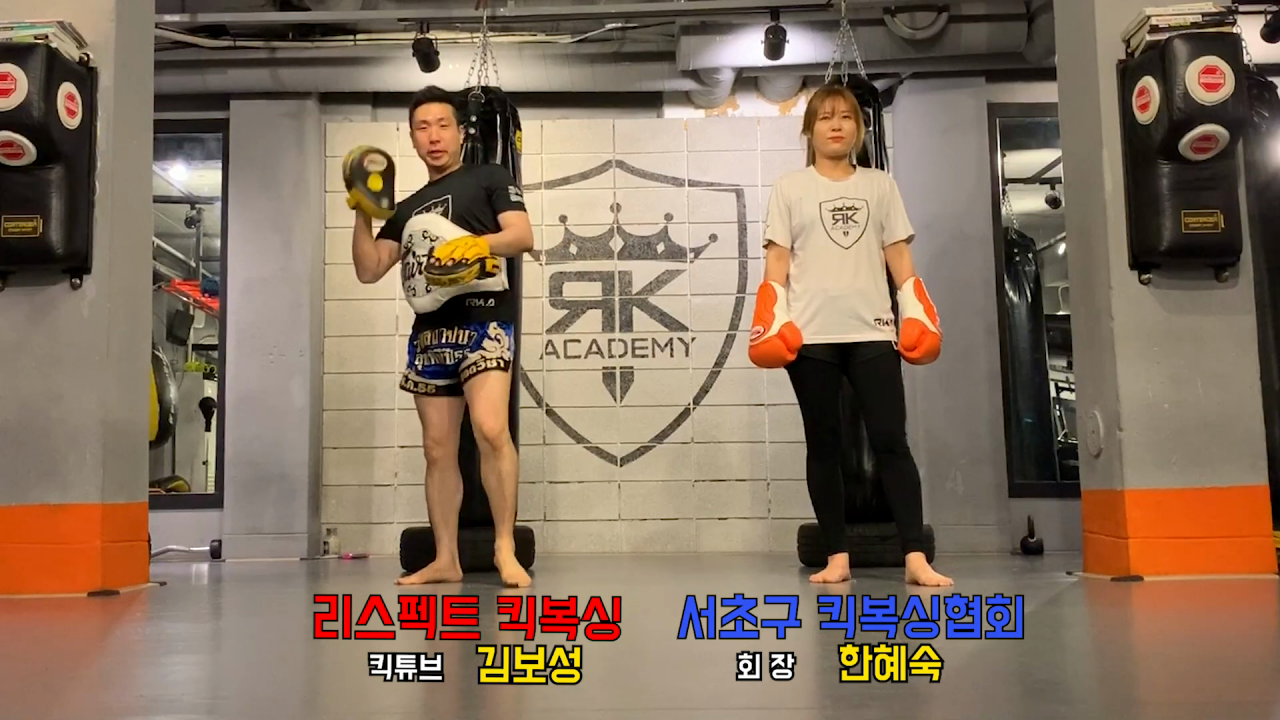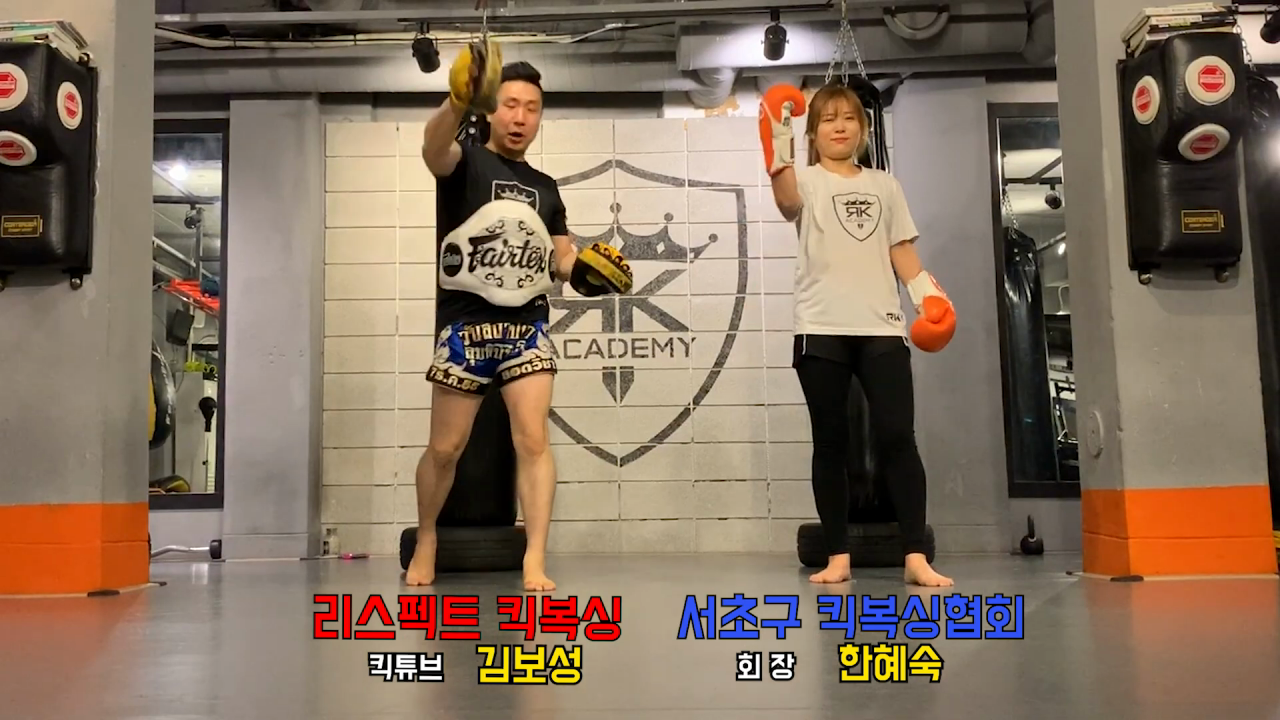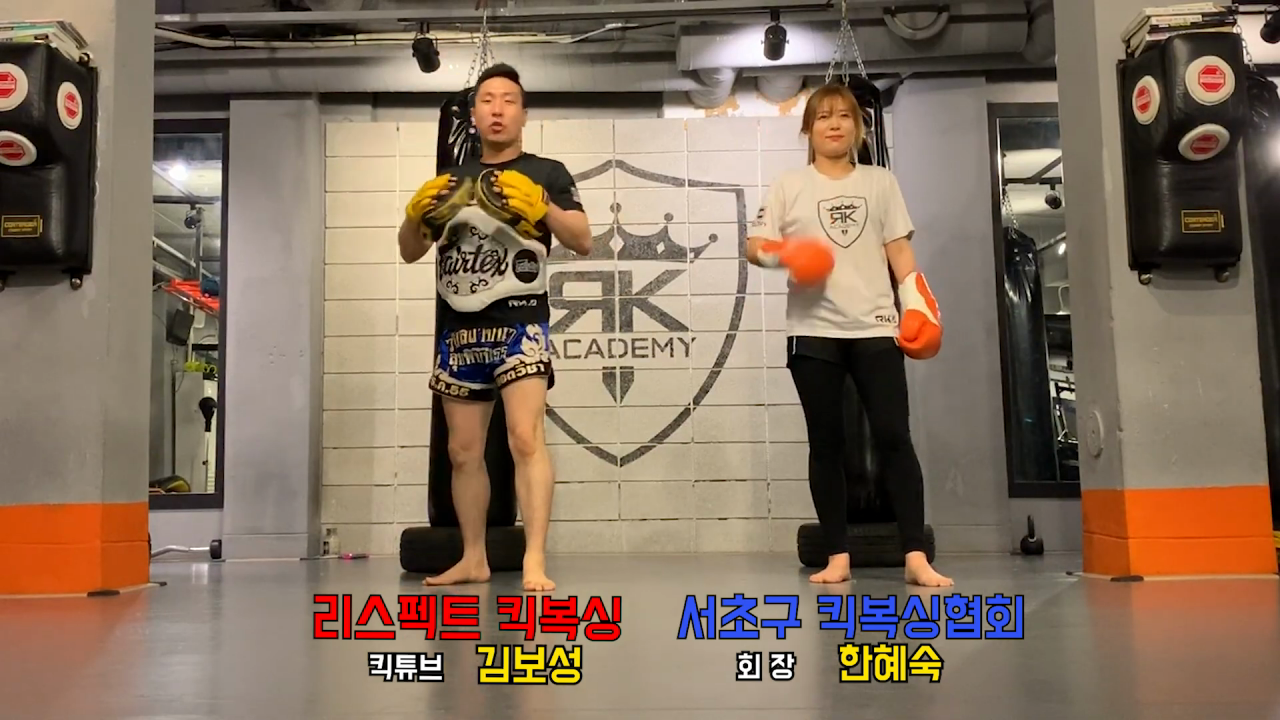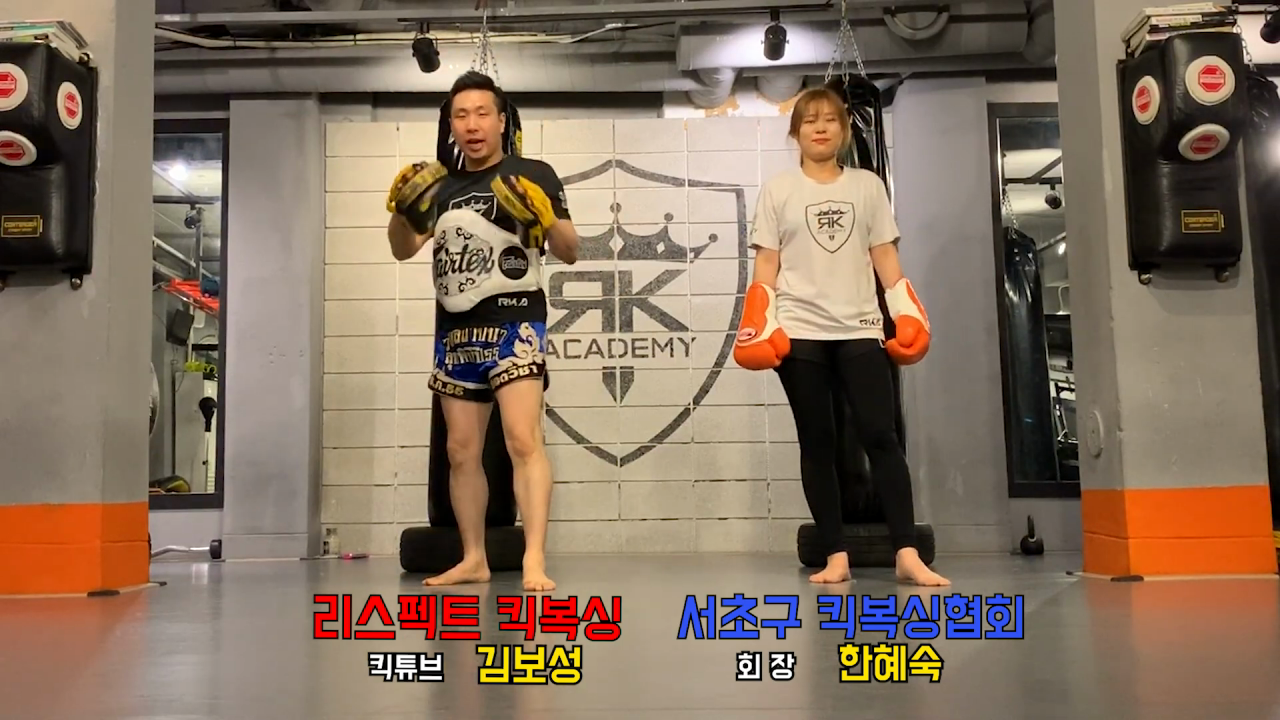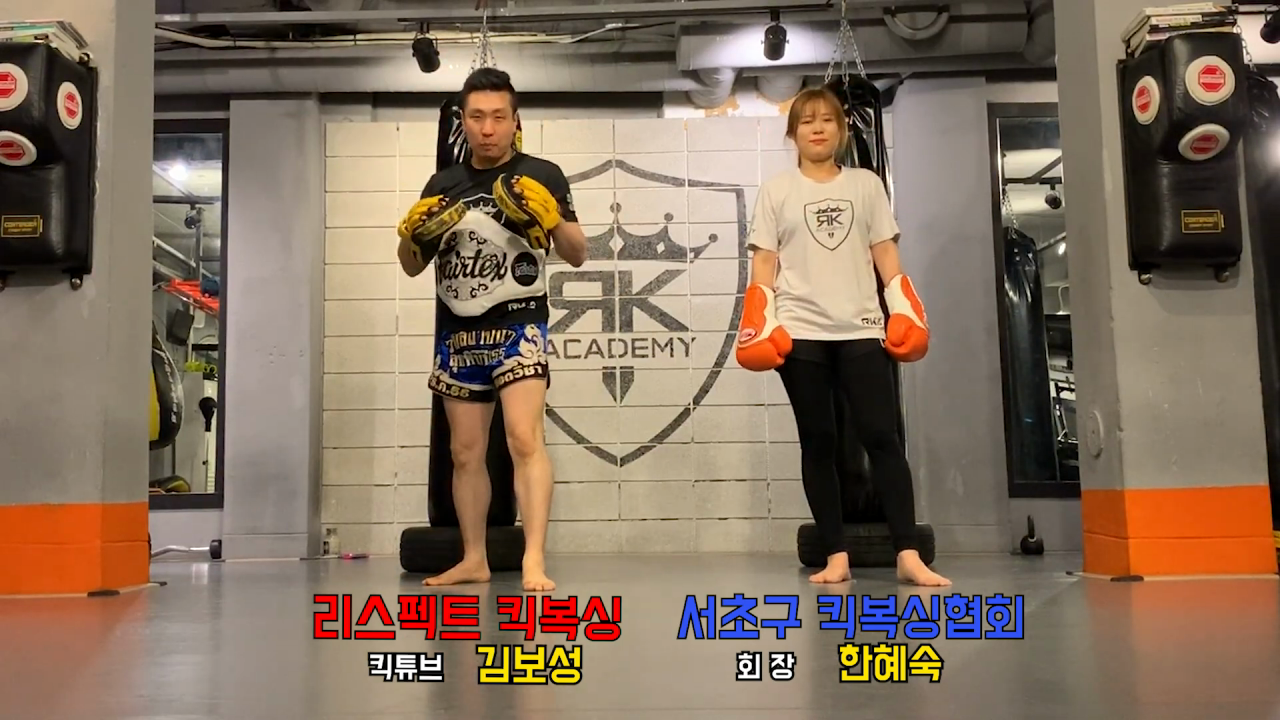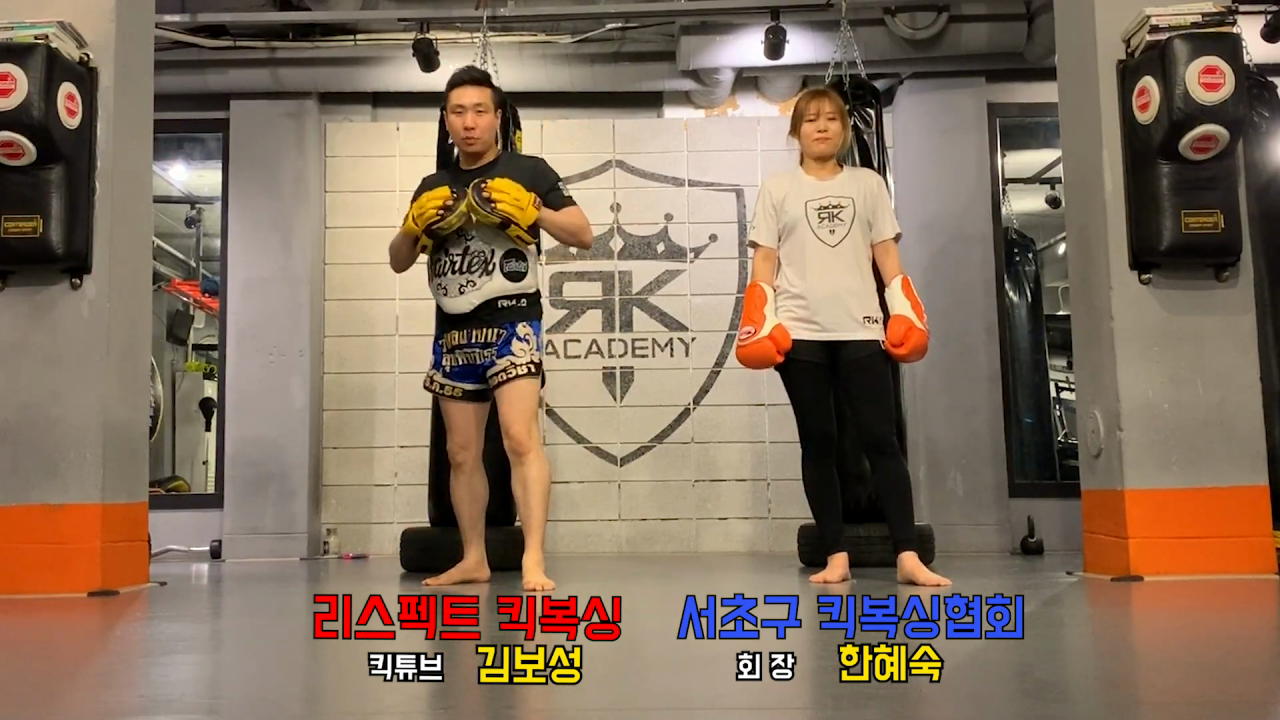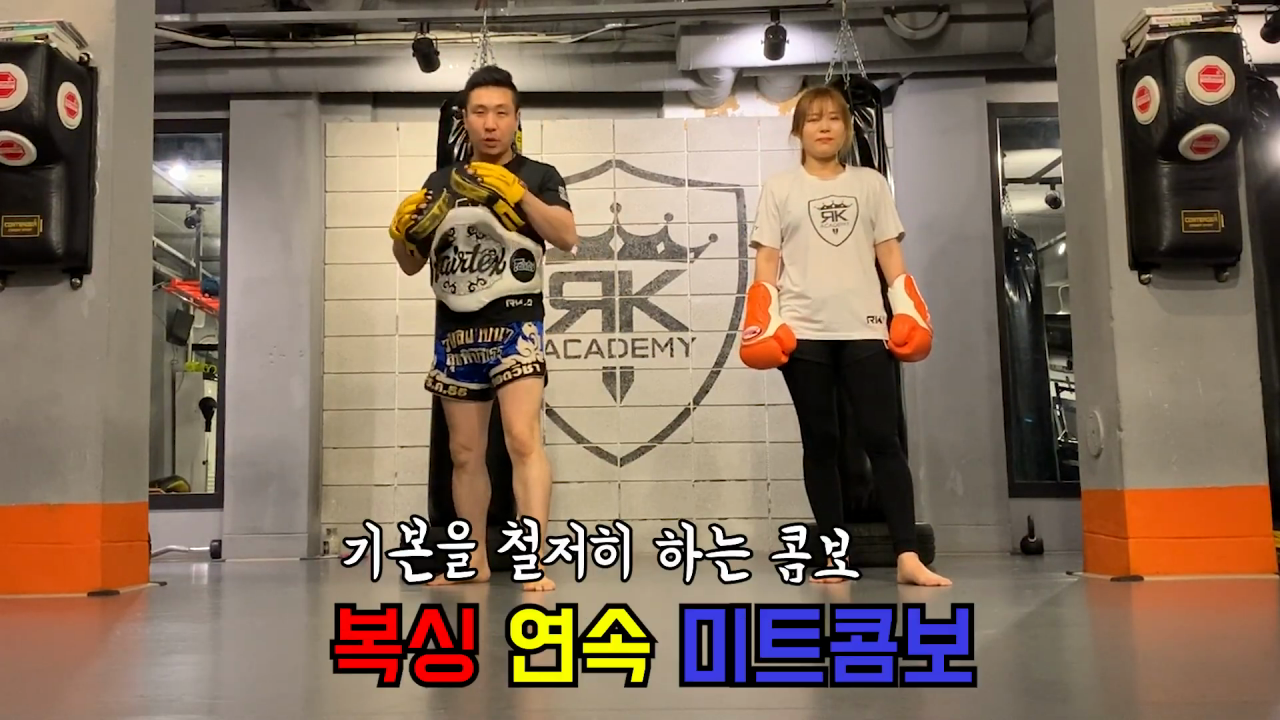
dt=0.7s
person 1, frame 1
left shoulder: (490, 178)
right shoulder: (410, 207)
left elbow: (522, 235)
right elbow: (368, 271)
left wrist: (478, 245)
right wrist: (361, 208)
left hip: (482, 322)
right hip: (429, 333)
left knee: (491, 431)
right knee: (438, 449)
left ankle: (505, 548)
right ankle: (446, 559)
person 1, frame 2
left shoulder: (542, 185)
right shoulder: (466, 159)
left elbow: (562, 260)
right elbow: (434, 150)
left wrist: (593, 266)
right wrist: (458, 101)
left hip: (529, 327)
right hip: (465, 324)
left knee: (532, 440)
right knee: (444, 448)
left ankle: (535, 562)
right ankle: (427, 539)
person 1, frame 3
left shoulder: (545, 172)
right shoulder: (454, 179)
left elbow: (582, 242)
right elbow: (410, 251)
left wrist: (538, 207)
right wrist: (418, 213)
left hip: (519, 325)
right hip: (459, 331)
left knee: (526, 439)
right knee: (463, 452)
left ankle: (535, 563)
right ankle: (473, 559)
person 1, frame 4
left shoulder: (532, 173)
right shoulder: (441, 187)
left elbow: (569, 251)
right elbow: (403, 248)
left wrist: (543, 216)
right wrist: (400, 205)
left hip: (513, 326)
right hip: (455, 333)
left knee: (523, 439)
right knee: (461, 451)
left ankle: (535, 562)
right ankle: (473, 559)
person 1, frame 5
left shoulder: (541, 174)
right shoulder: (443, 184)
left elbow: (577, 254)
right elbow: (411, 266)
left wrist: (549, 218)
right wrist: (412, 233)
left hip: (518, 325)
right hip: (458, 333)
left knee: (524, 438)
right knee: (465, 452)
left ankle: (534, 562)
right ankle: (474, 560)
person 1, frame 6
left shoulder: (529, 170)
right shoulder: (433, 186)
left elbow: (583, 234)
right elbow: (398, 261)
left wrist: (530, 212)
right wrist: (415, 224)
left hip: (511, 323)
right hip: (452, 332)
left knee: (520, 437)
right knee: (462, 452)
left ankle: (533, 561)
right ankle: (473, 559)
person 1, frame 7
left shoulder: (539, 175)
right shoulder: (441, 182)
left elbow: (567, 238)
right elbow: (411, 266)
left wrist: (515, 195)
right wrist: (404, 231)
left hip: (515, 323)
right hip: (455, 331)
left knee: (523, 438)
right knee: (465, 452)
left ankle: (532, 562)
right ankle: (476, 559)
person 2, frame 1
left shoulder: (880, 184)
right shoulder: (790, 188)
left elbow: (898, 255)
right elbow: (777, 261)
left wrist: (918, 312)
right wrist: (772, 319)
left hip: (872, 332)
right hip: (810, 335)
left knee: (890, 440)
right knee: (823, 444)
left ankle: (915, 556)
right ankle: (837, 556)
person 2, frame 2
left shoulder: (884, 185)
right shoulder: (805, 180)
left elbow: (903, 254)
right elbow: (787, 203)
left wrist: (931, 297)
right wrist: (778, 141)
left hip: (882, 328)
right hip: (821, 330)
left knee: (897, 437)
right knee: (830, 443)
left ankle: (916, 556)
right ankle: (838, 557)
person 2, frame 3
left shoulder: (881, 182)
right shoulder: (792, 188)
left elbow: (899, 250)
right elbow: (754, 246)
left wrist: (919, 307)
right wrist: (783, 252)
left hip: (875, 327)
right hip: (813, 330)
left knee: (894, 437)
right knee: (826, 443)
left ankle: (915, 555)
right ankle: (837, 556)
person 2, frame 4
left shoulder: (868, 185)
right shoulder: (778, 190)
left elbow: (885, 255)
right elbow: (767, 262)
left wrist: (907, 313)
right wrist: (760, 321)
left hip: (860, 330)
right hip: (800, 333)
left knee: (881, 436)
right knee: (817, 443)
left ankle: (907, 554)
right ankle: (836, 556)
person 2, frame 5
left shoulder: (866, 184)
right shoulder: (776, 191)
left elbow: (885, 252)
right elbow: (764, 262)
left wrist: (904, 312)
right wrist: (761, 321)
left hip: (860, 329)
right hip: (800, 332)
left knee: (882, 436)
right knee: (818, 443)
left ankle: (907, 555)
right ankle: (836, 556)
person 2, frame 6
left shoulder: (868, 184)
right shoulder: (777, 189)
left elbow: (886, 252)
right elbow: (764, 259)
left wrist: (903, 312)
right wrist: (761, 319)
left hip: (860, 330)
right hip: (800, 333)
left knee: (880, 439)
right knee: (818, 443)
left ankle: (907, 555)
right ankle: (836, 556)
person 2, frame 7
left shoulder: (870, 183)
right shoulder: (780, 188)
left elbow: (889, 252)
right elbow: (767, 259)
left wrist: (907, 311)
right wrist: (766, 319)
left hip: (864, 329)
right hip: (803, 333)
left knee: (882, 438)
right knee: (820, 443)
left ankle: (907, 556)
